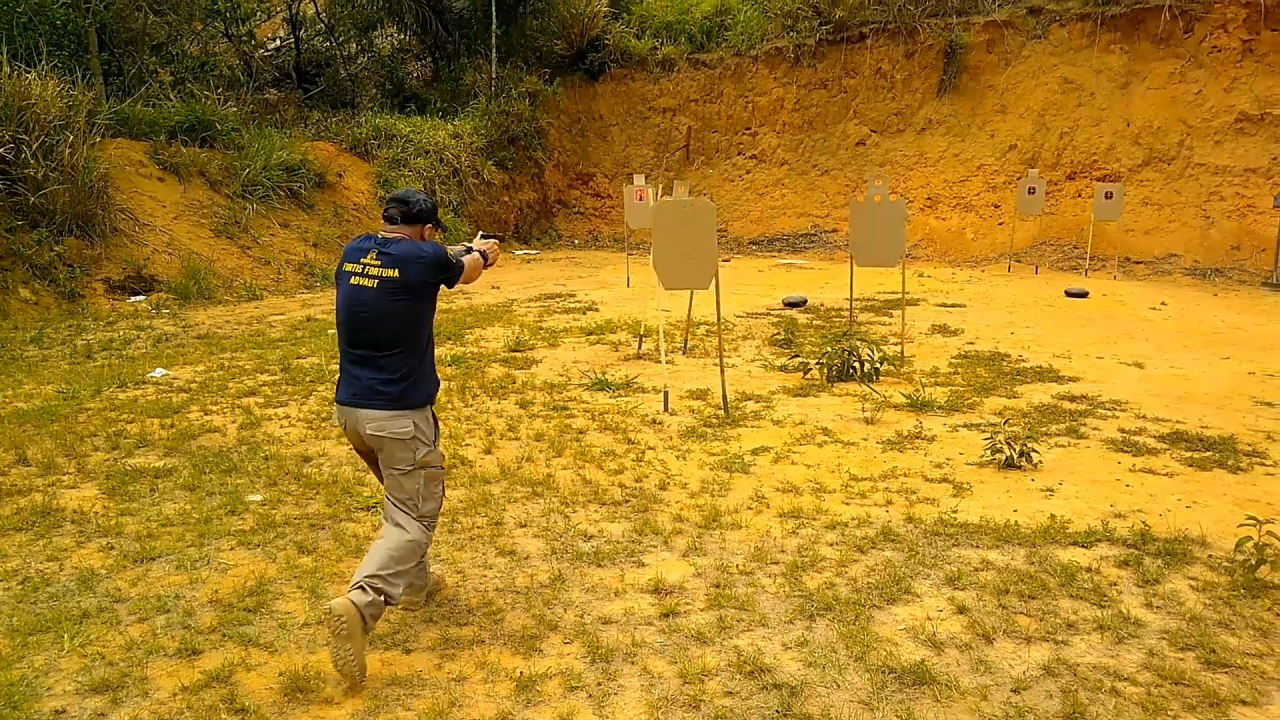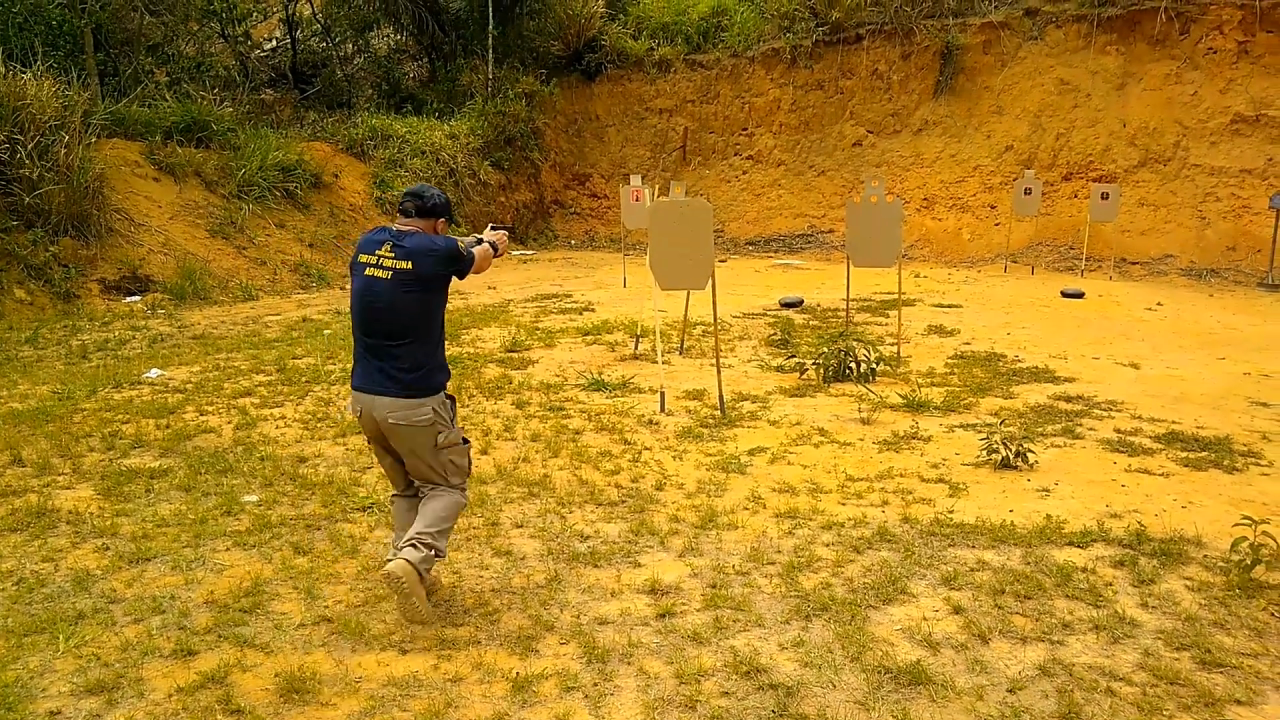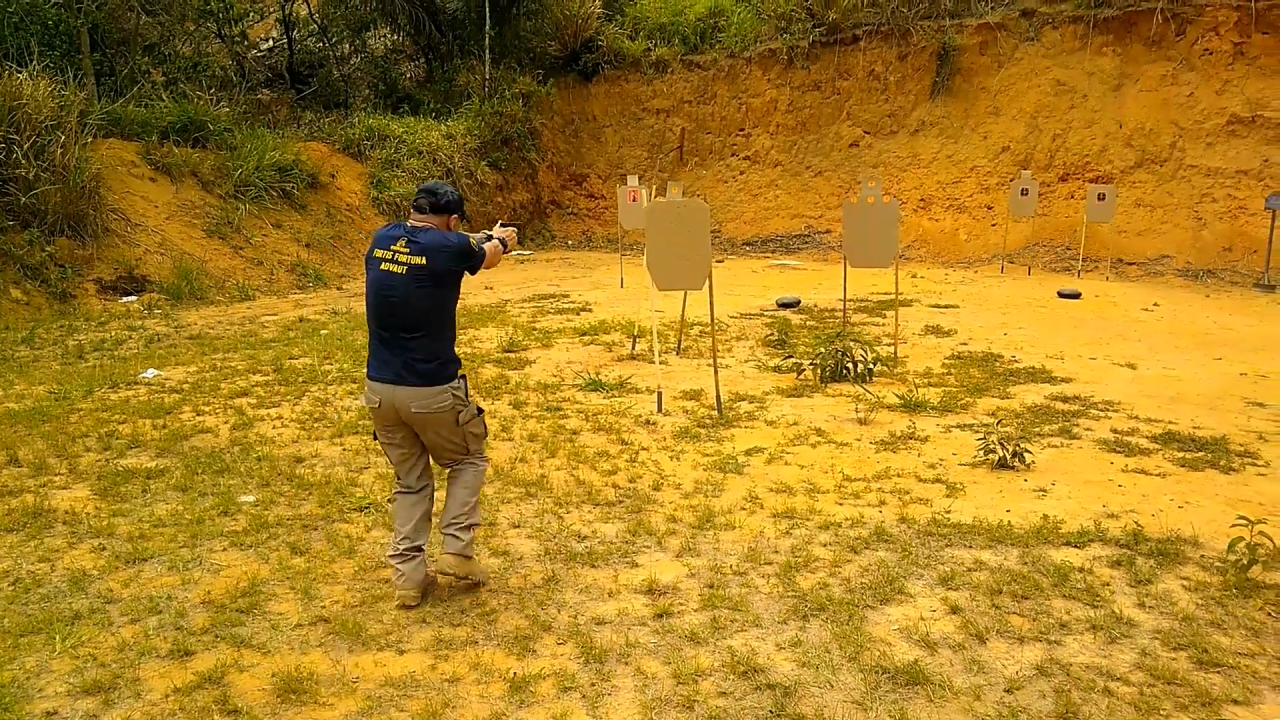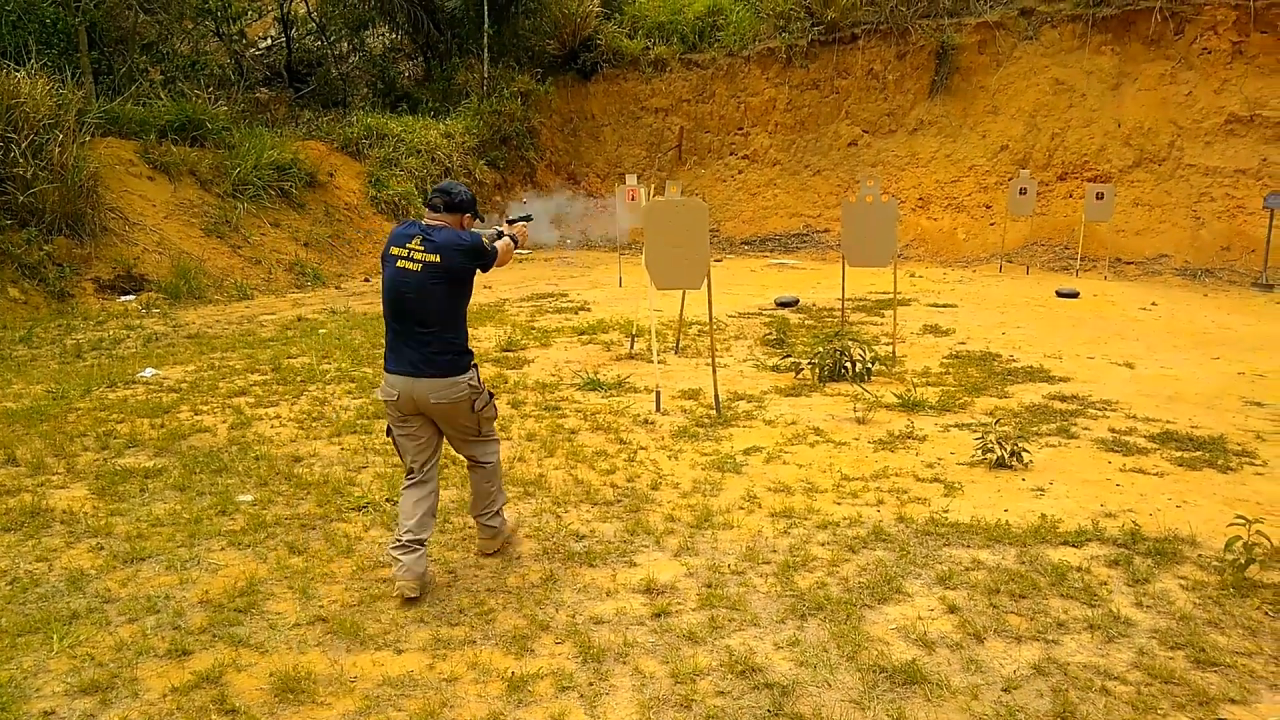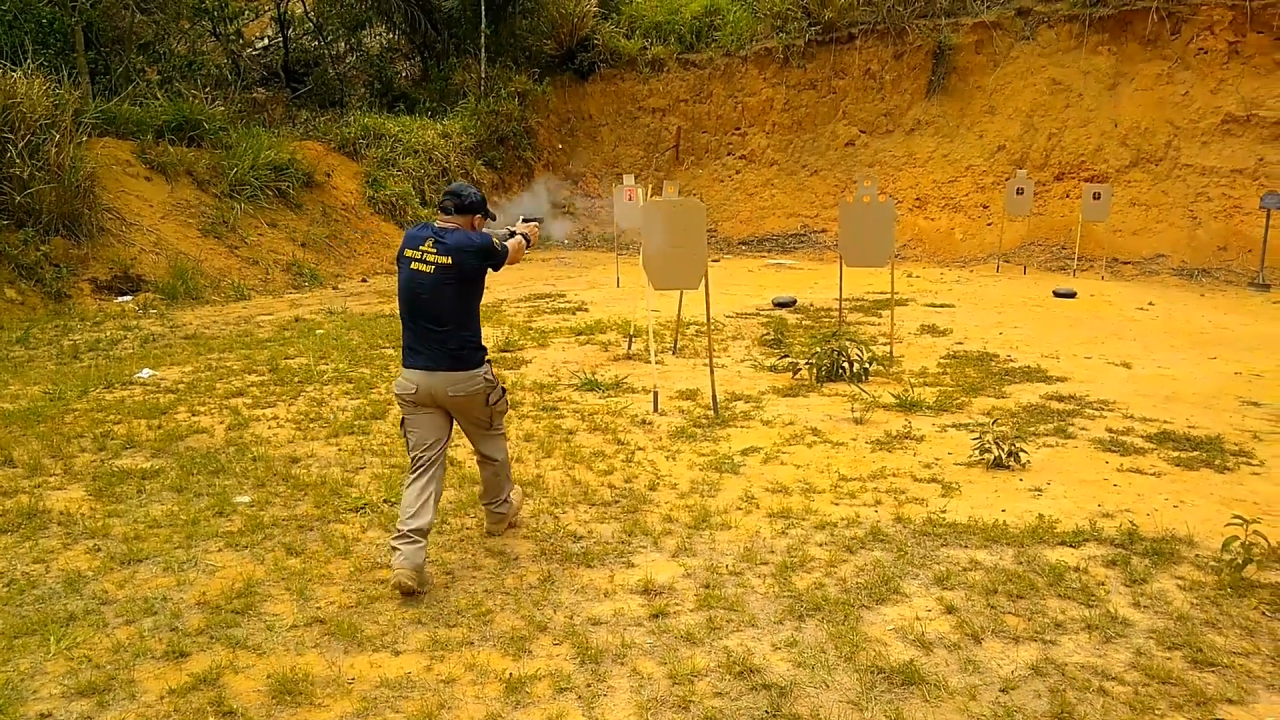
dt=0.1s
person 1, frame 1
left shoulder: (352, 254)
right shoulder: (426, 257)
right elbow: (467, 272)
left wrist: (460, 254)
right wrist: (482, 253)
left hip: (350, 409)
right hip: (400, 414)
left knee: (406, 495)
right knee: (409, 520)
left ankle: (413, 585)
right ankle: (358, 604)
person 1, frame 2
left shoulder: (367, 244)
right shoulder: (438, 250)
right elbow: (478, 263)
left wrist: (472, 244)
right wrist: (492, 244)
left hip: (365, 397)
right hip: (417, 401)
left knee: (407, 488)
right knee: (447, 485)
left ankle: (413, 575)
right ankle: (410, 560)
person 1, frame 3
left shoulder: (382, 239)
right shoulder: (451, 247)
right elbow: (488, 259)
left wrist: (483, 240)
right wrist: (501, 240)
left hip: (379, 389)
right hip: (432, 389)
left knee: (410, 483)
right knee: (468, 461)
left ankle: (409, 576)
right ankle: (456, 551)
person 1, frame 4
left shoulder: (398, 236)
right shoulder: (463, 245)
right elbow: (500, 256)
left wrist: (495, 238)
right wrist: (512, 237)
left hip: (398, 381)
right hip: (450, 381)
left knee: (418, 474)
right knee: (482, 451)
left ankle: (408, 569)
right ankle: (491, 530)
person 1, frame 5
left shoulder: (412, 238)
right shoulder: (474, 246)
right elbow: (511, 254)
left wrist: (504, 237)
right wrist: (524, 236)
left hip: (414, 377)
right hip: (464, 376)
left knee: (424, 467)
right knee: (491, 446)
left ankle: (407, 559)
right ankle: (499, 513)
